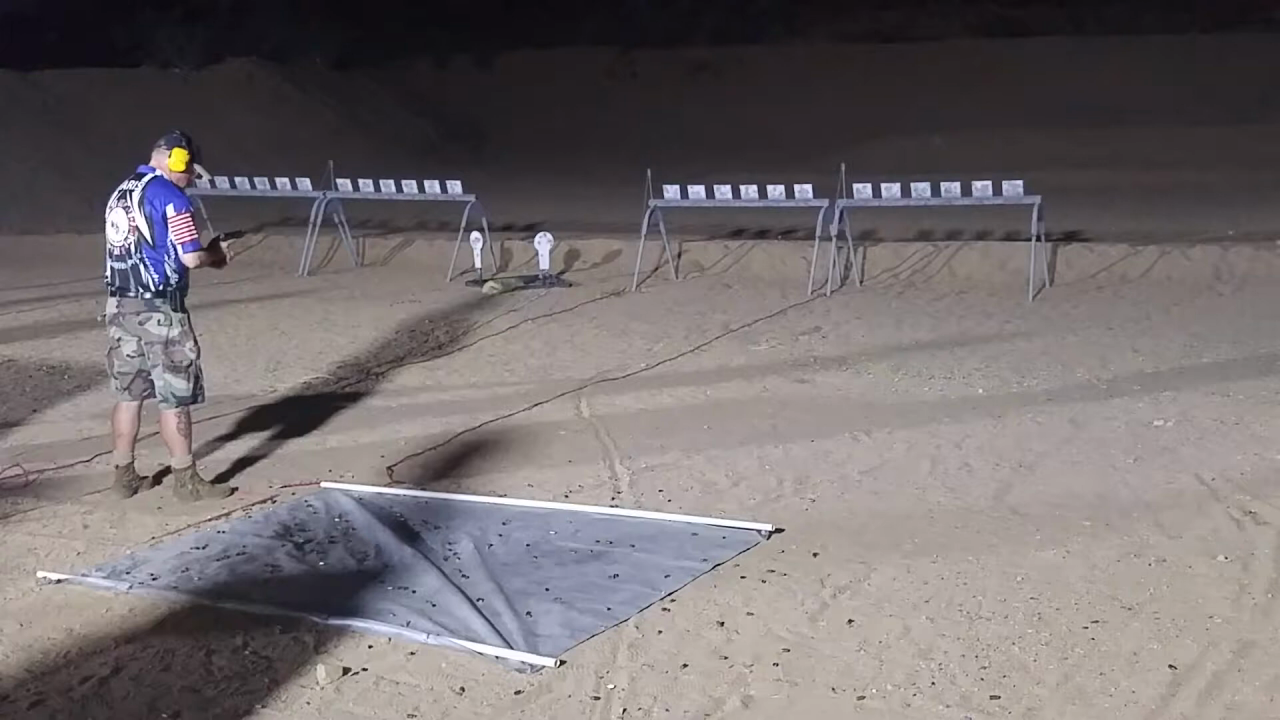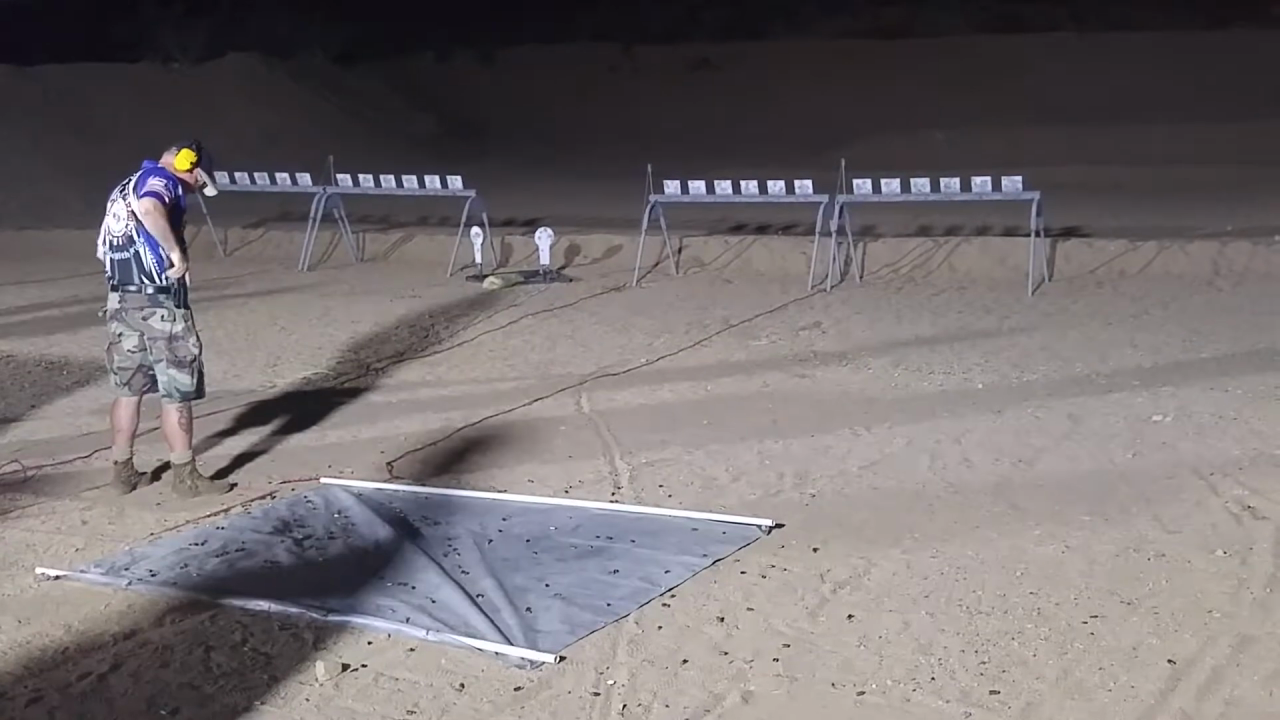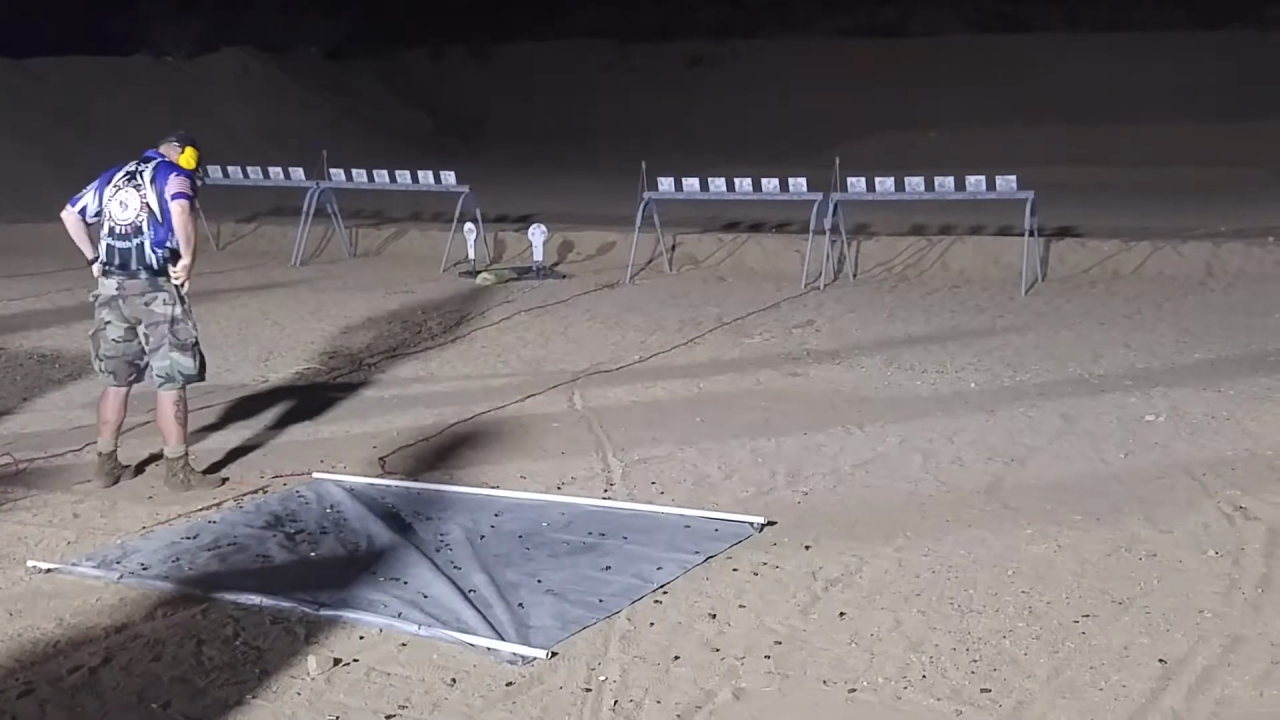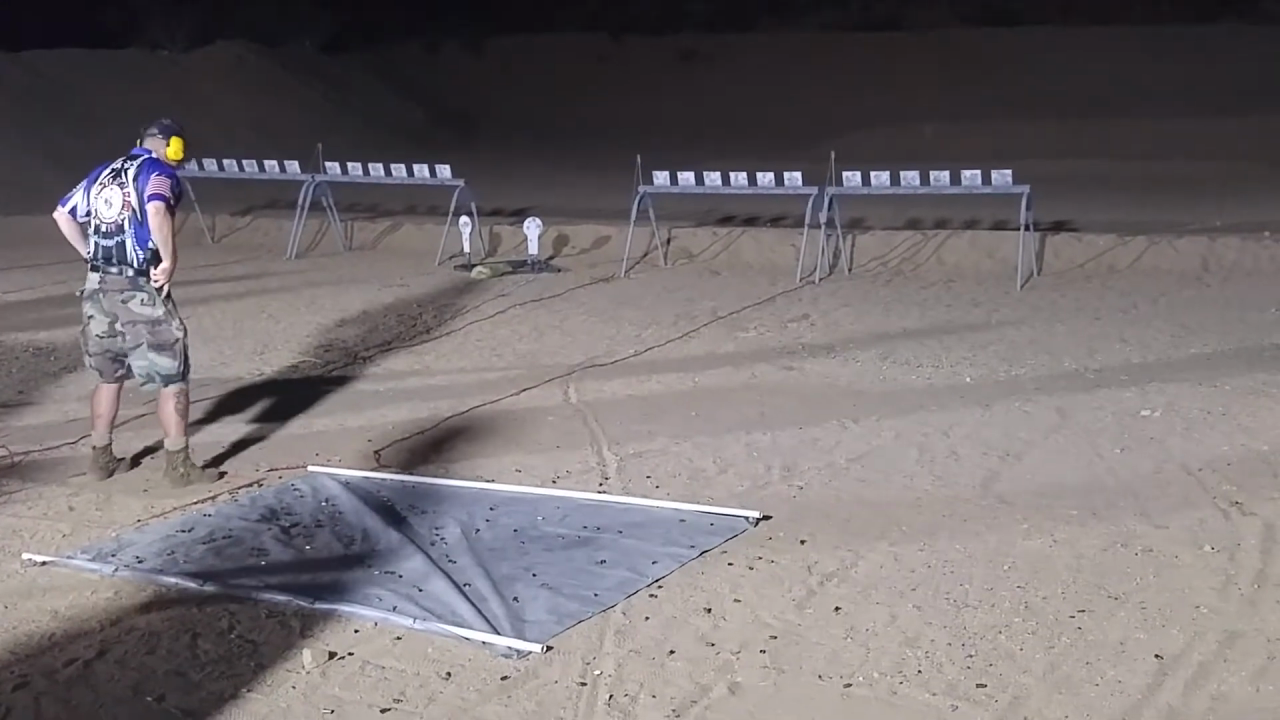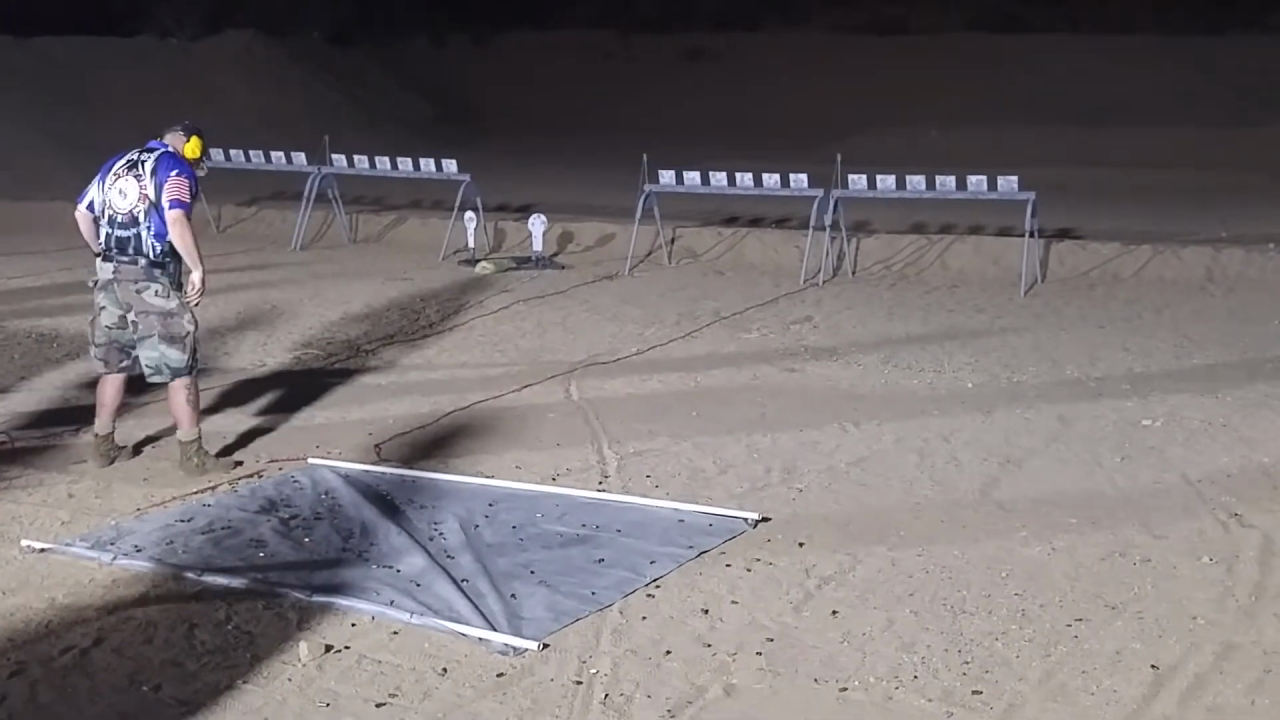
dt=1s
person 1, frame 1
left shoulder: (121, 192)
right shoulder: (170, 195)
right elbow: (191, 257)
left wrist: (206, 252)
right wrist: (216, 252)
left hip: (120, 304)
right hip: (159, 308)
left knee: (128, 394)
right knee: (175, 396)
left ankle: (124, 476)
right ankle: (186, 481)
person 1, frame 2
left shoulder: (123, 189)
right shoulder: (162, 180)
left elbow: (103, 249)
right elbow: (149, 210)
right wrist: (176, 254)
left hip: (120, 300)
right hip: (160, 301)
left knee: (128, 389)
right knee: (177, 391)
left ankle: (123, 471)
right ankle: (186, 476)
person 1, frame 3
left shoulder: (114, 176)
right shoulder: (174, 174)
left elbow: (70, 214)
right elbow: (181, 210)
left wrist: (94, 259)
right wrist: (187, 259)
left hip: (112, 288)
right hip: (156, 288)
left knee: (116, 381)
right knee: (175, 381)
left ankle: (107, 464)
right ankle: (178, 470)
person 1, frame 4
left shoulder: (104, 173)
right shoulder: (160, 172)
left elbow: (63, 214)
right elbow: (156, 212)
left wrist: (92, 256)
right wrist: (169, 260)
left hip: (99, 284)
right hip: (139, 286)
left knee: (109, 375)
right knee: (171, 375)
left ankle: (101, 457)
right ankle: (178, 464)
person 1, frame 5
left shoulder: (116, 164)
right shoulder: (177, 168)
left elbow: (82, 213)
right elbow: (176, 220)
right wrist: (197, 269)
left hip: (110, 275)
right hip: (153, 279)
left knee: (114, 363)
right knee: (179, 369)
left ankle: (103, 446)
right ankle: (192, 454)
